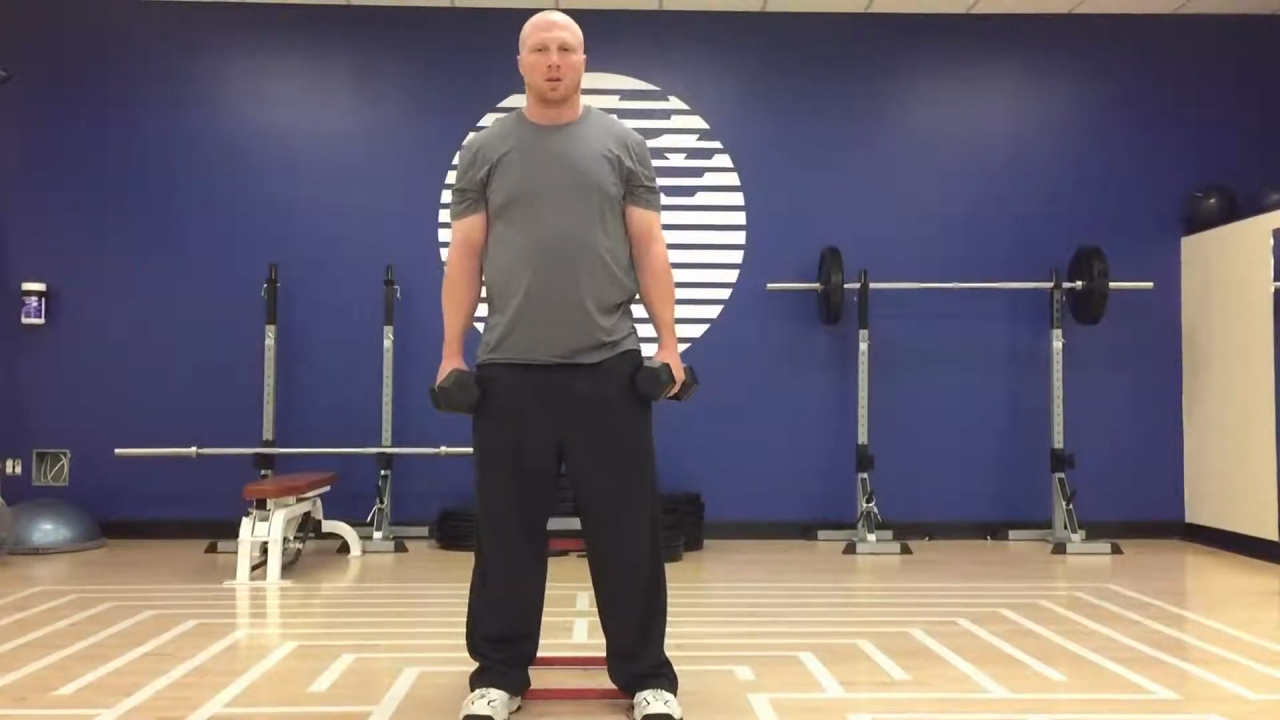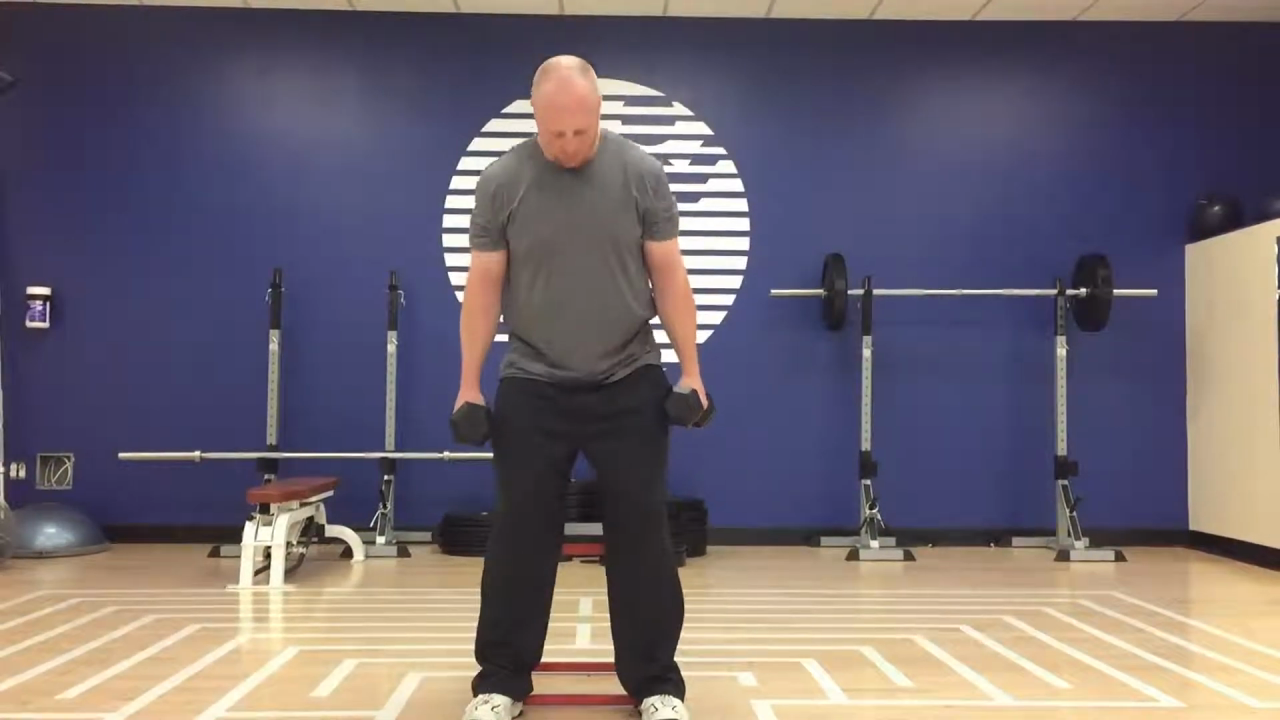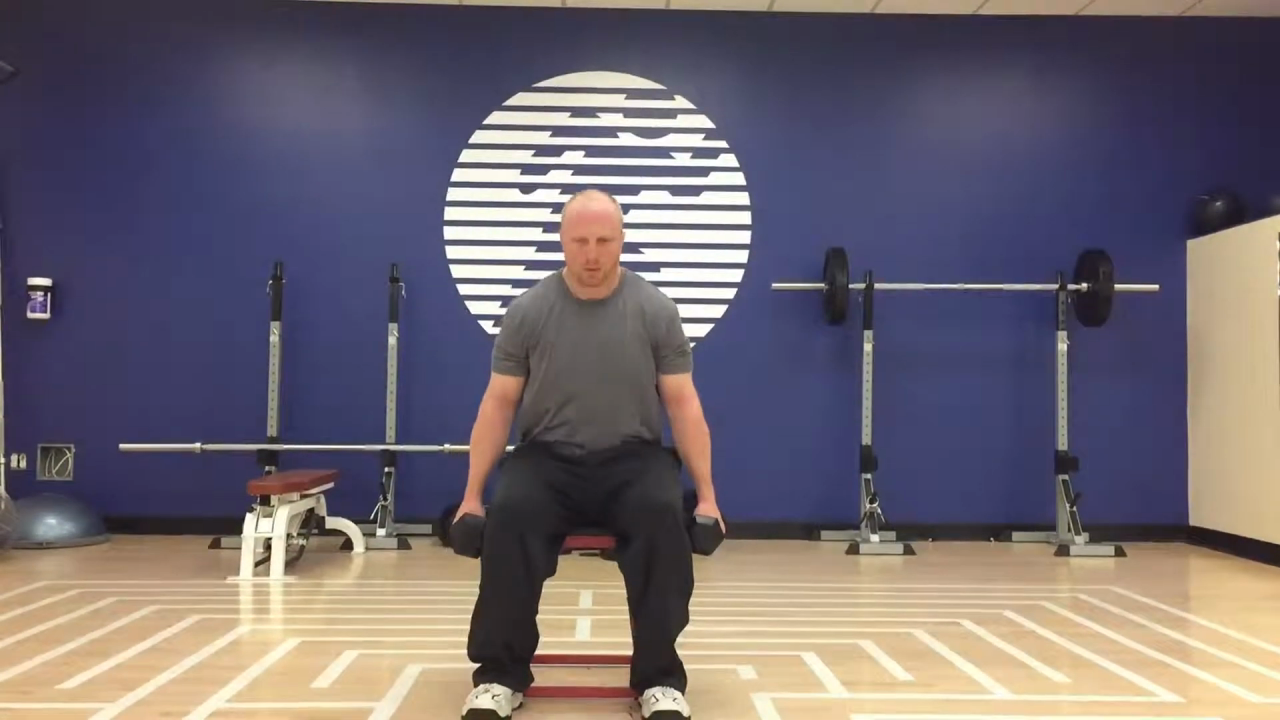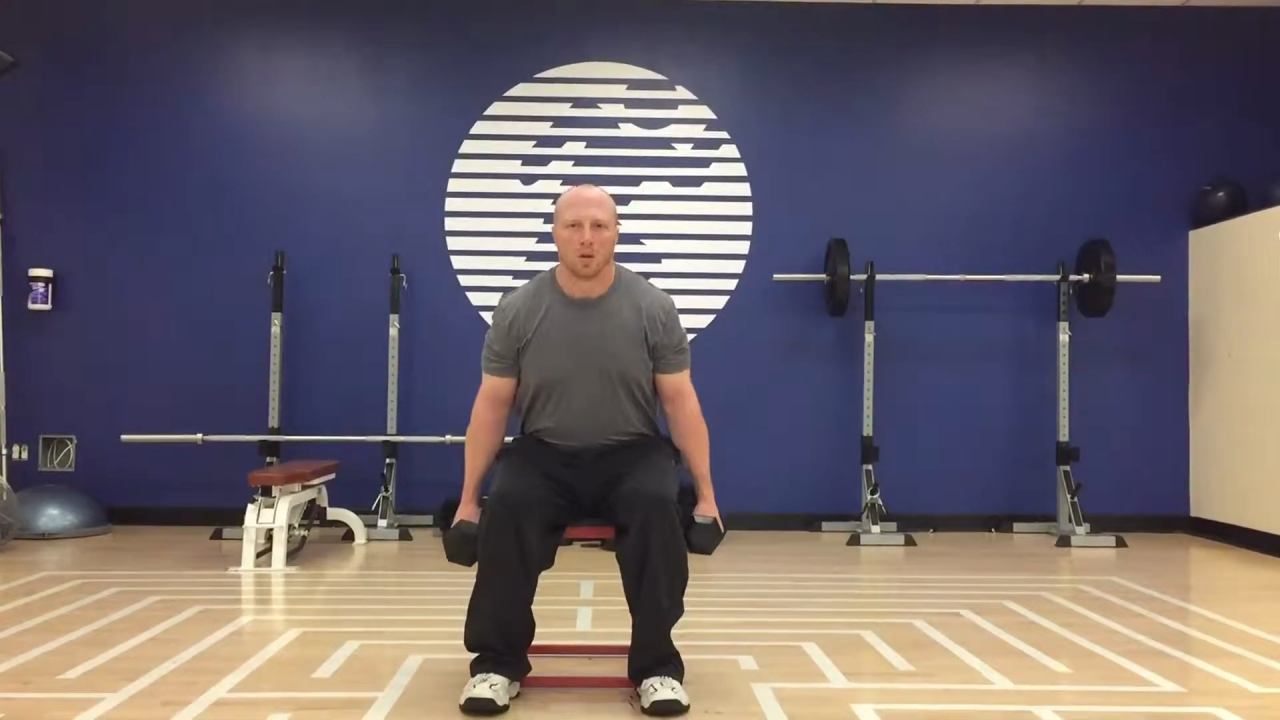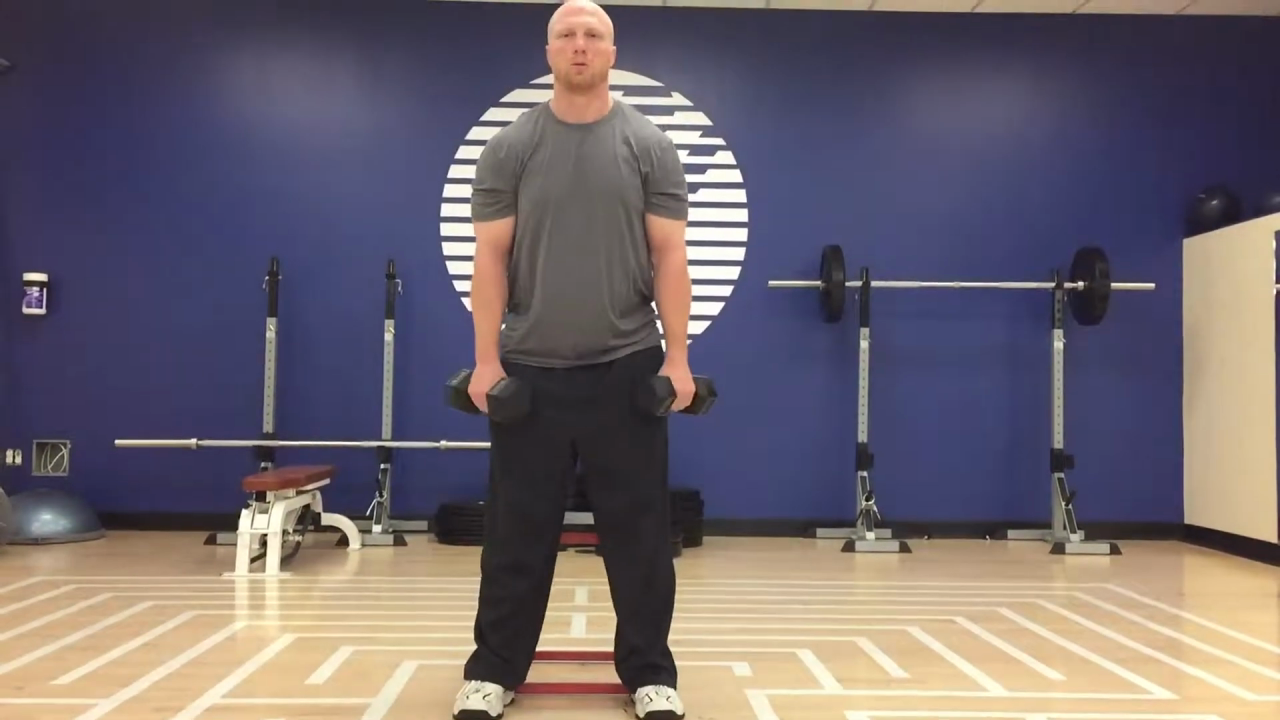
dt=1s
person 1, frame 1
left shoulder: (621, 144)
right shoulder: (485, 149)
left elbow: (648, 248)
right elbow: (465, 255)
left wrist: (667, 342)
right wrist: (452, 351)
left hip: (609, 366)
right hip: (511, 370)
left knee: (626, 527)
right knee: (508, 528)
person 1, frame 2
left shoulder: (641, 172)
right shoulder: (502, 181)
left elbow: (669, 275)
right elbow: (484, 286)
left wrist: (691, 369)
right wrist: (469, 380)
left hip: (629, 383)
right hip: (532, 385)
left knee: (640, 524)
right knee: (520, 525)
person 1, frame 3
left shoulder: (656, 311)
right shoulder: (527, 312)
left elbow: (683, 404)
right elbow: (498, 403)
left wrist: (706, 495)
right wrist: (472, 494)
left hip: (633, 461)
right hip: (547, 460)
left knee: (662, 517)
right knee: (509, 515)
left ankle: (659, 677)
right ankle: (499, 675)
person 1, frame 4
left shoulder: (653, 309)
right shoulder: (518, 311)
left elbow: (681, 403)
right elbow: (491, 407)
left wrist: (706, 494)
right wrist: (468, 498)
left hip: (631, 454)
right hip: (544, 455)
left knee: (656, 508)
right knee: (508, 510)
left ankle: (656, 665)
right ankle: (497, 663)
person 1, frame 5
left shoulder: (649, 146)
right shoulder: (510, 147)
left elbow: (670, 254)
right elbow: (491, 256)
left wrist: (677, 355)
right wrist: (488, 358)
left hip: (627, 366)
right hip: (531, 370)
left knee: (637, 524)
right knee: (519, 525)
